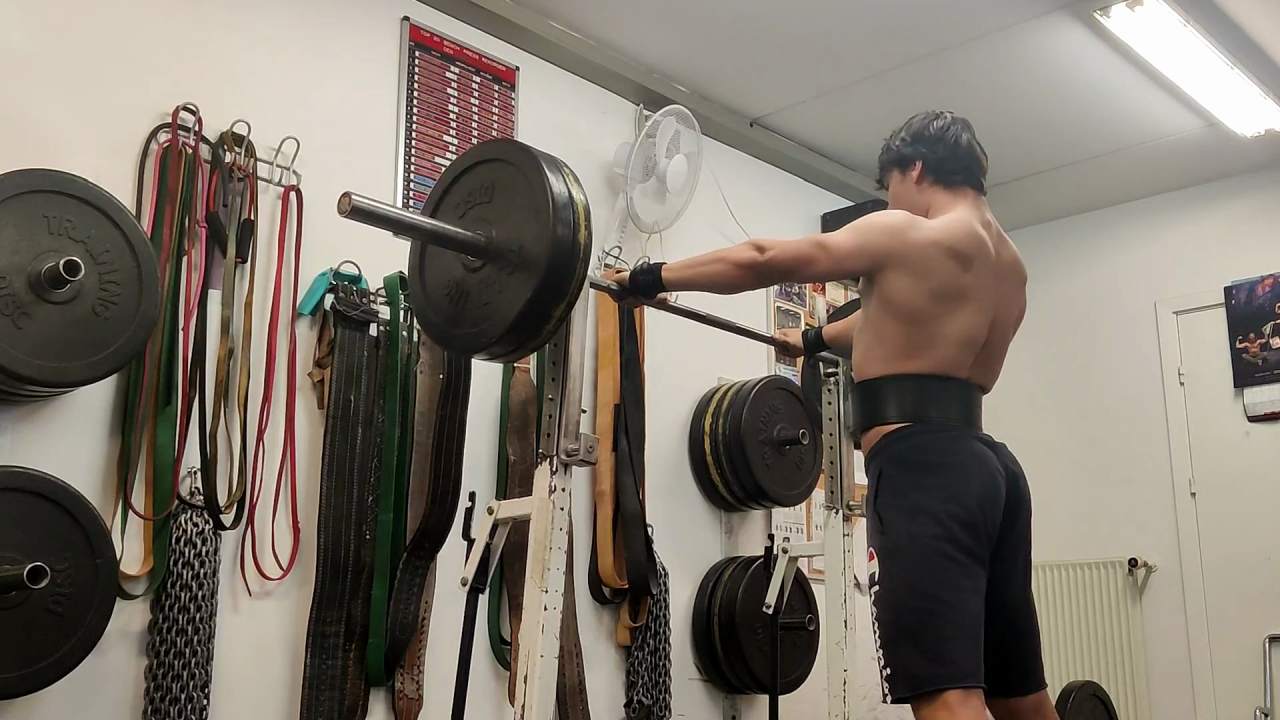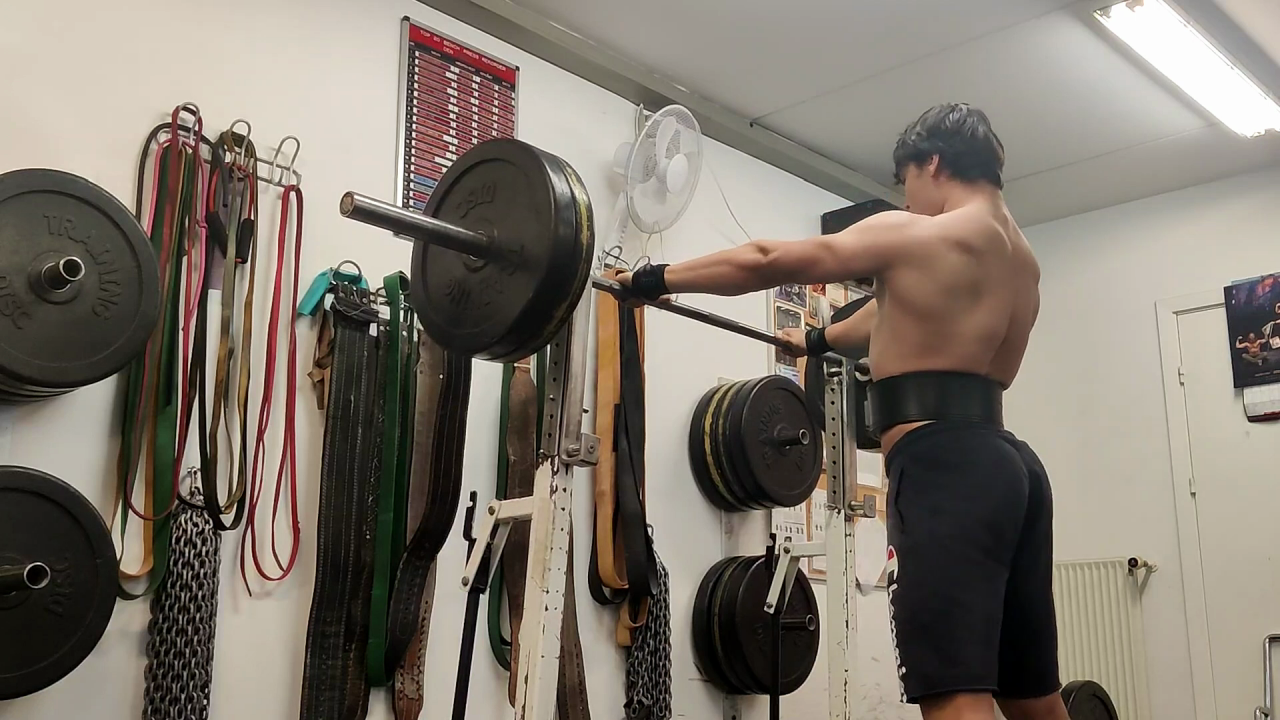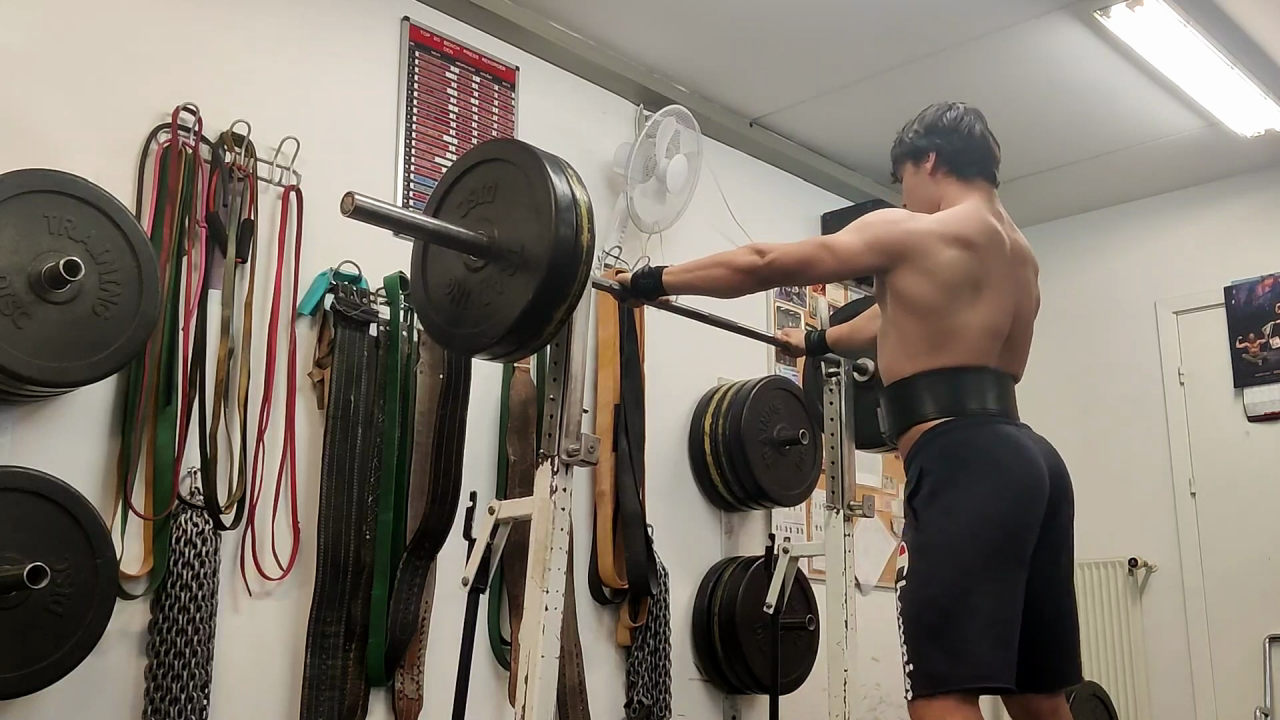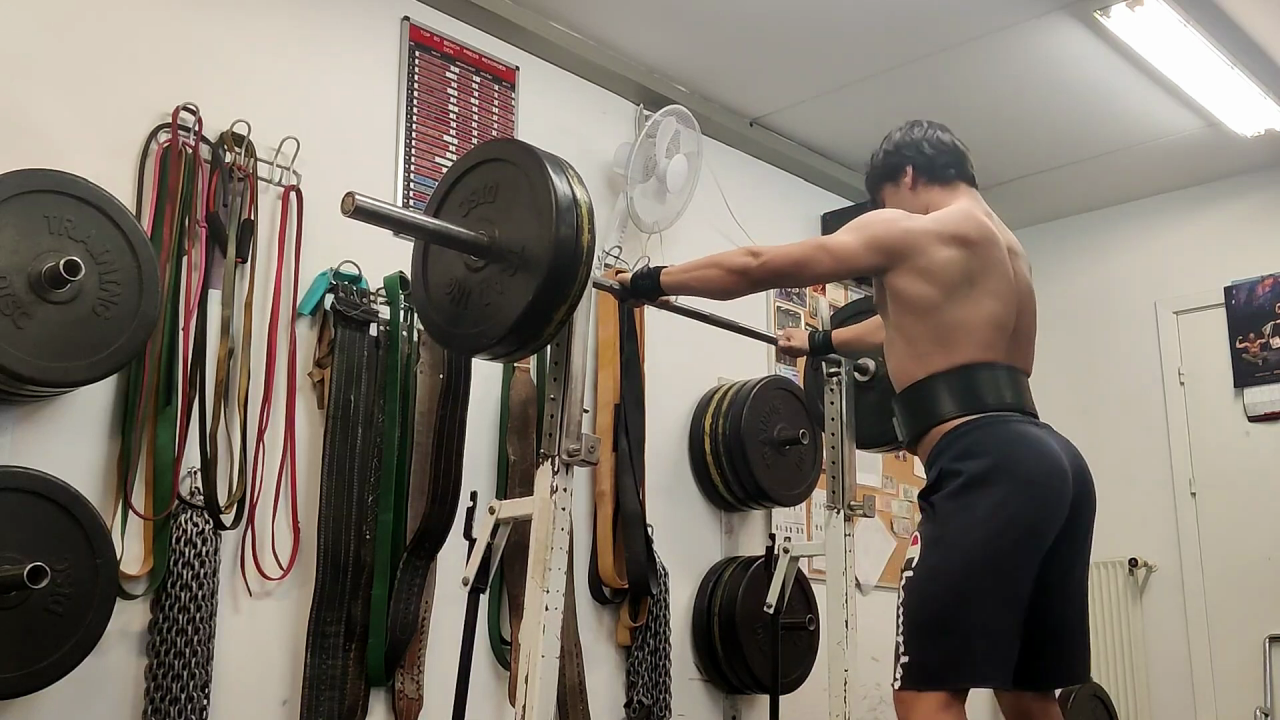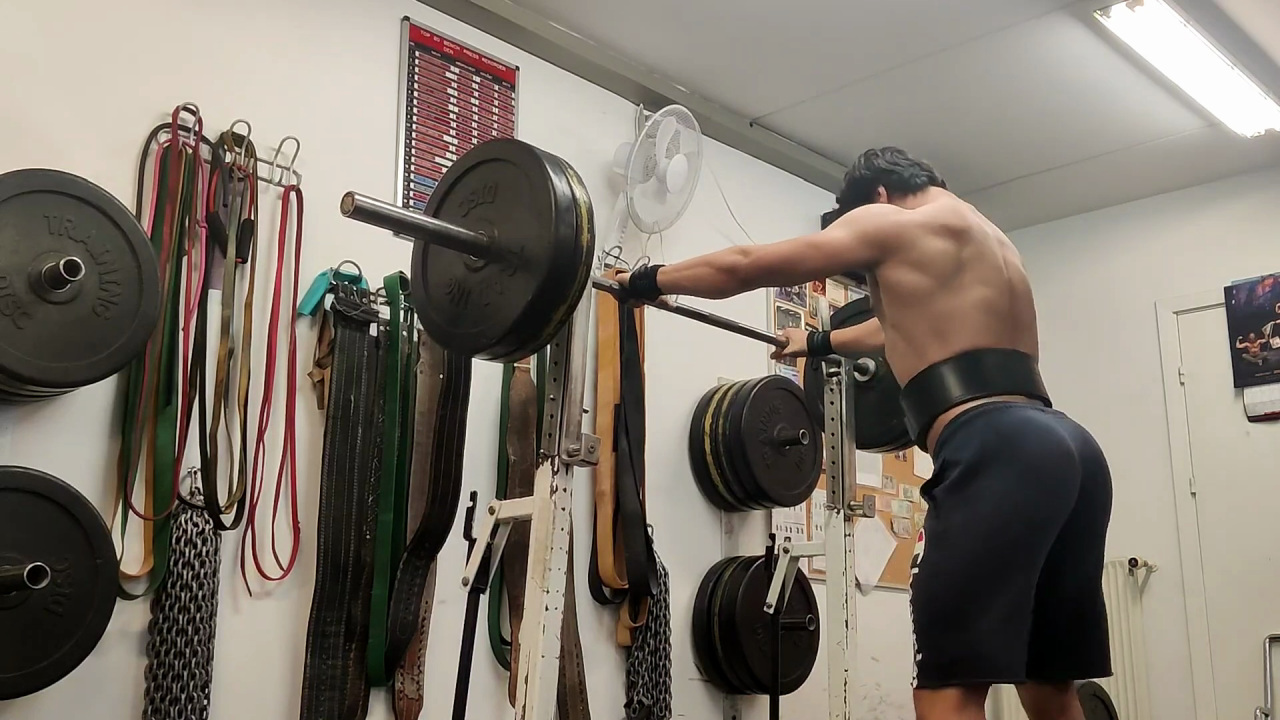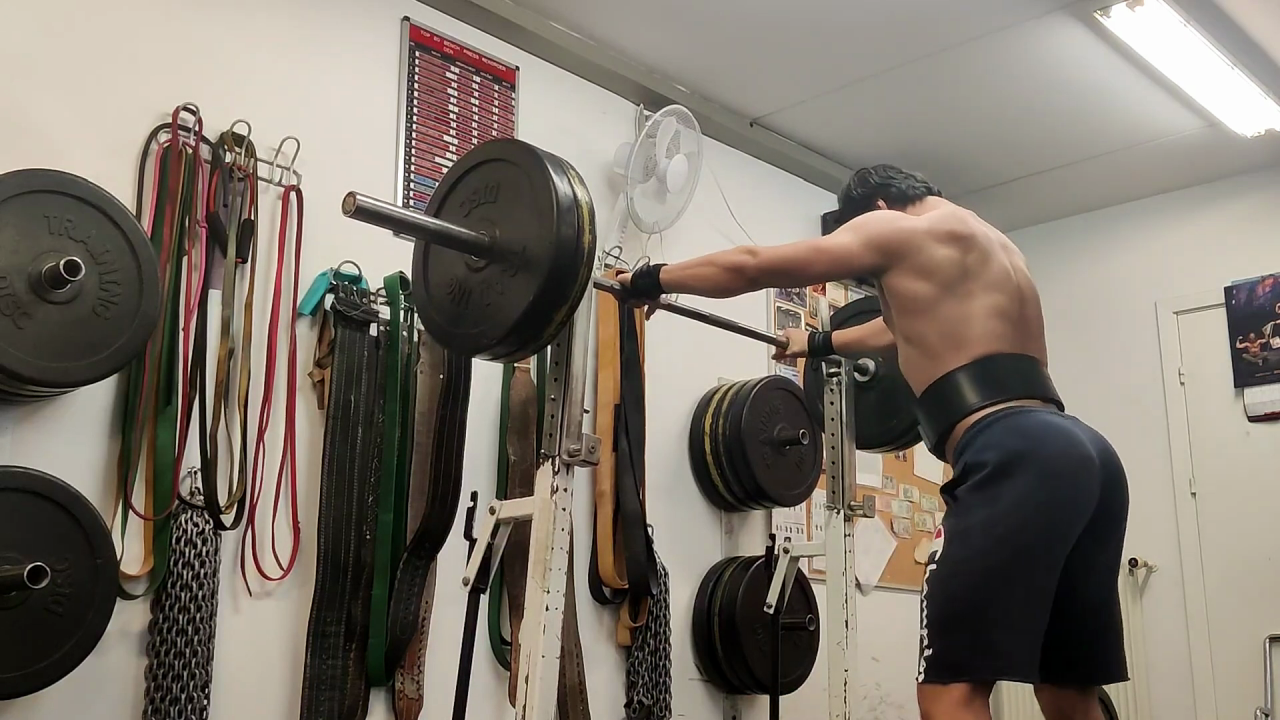
dt=0.2s
person 1, frame 1
left shoulder: (908, 234)
right shoulder: (1008, 262)
left elbow: (762, 261)
left wrist: (648, 278)
right wrist: (816, 339)
left hip: (922, 471)
right hip: (983, 466)
person 1, frame 2
left shoulder: (915, 236)
right shoulder: (1020, 259)
left elbow: (767, 262)
left wrist: (653, 279)
right wrist: (819, 339)
left hip: (945, 471)
right hip: (1007, 468)
person 1, frame 3
left shoulder: (914, 233)
right shoulder: (1018, 254)
left elbow: (764, 265)
left wrist: (652, 281)
right wrist: (819, 341)
left hip: (964, 469)
right hip: (1026, 464)
person 1, frame 4
left shoulder: (908, 232)
right shoulder: (1006, 249)
left elbow: (758, 266)
left wrist: (651, 281)
right wrist: (823, 342)
left hip: (988, 471)
right hip: (1052, 465)
person 1, frame 5
left shoulder: (890, 222)
right shoulder: (988, 239)
left elbow: (748, 263)
left wrist: (649, 280)
right wrist: (821, 341)
left hip: (996, 457)
right hip: (1068, 452)
person 1, frame 6
left shoulder: (898, 229)
right shoulder: (990, 244)
left elbow: (752, 266)
left wrist: (651, 279)
right wrist: (823, 343)
left hip: (1017, 460)
right hip: (1084, 457)
